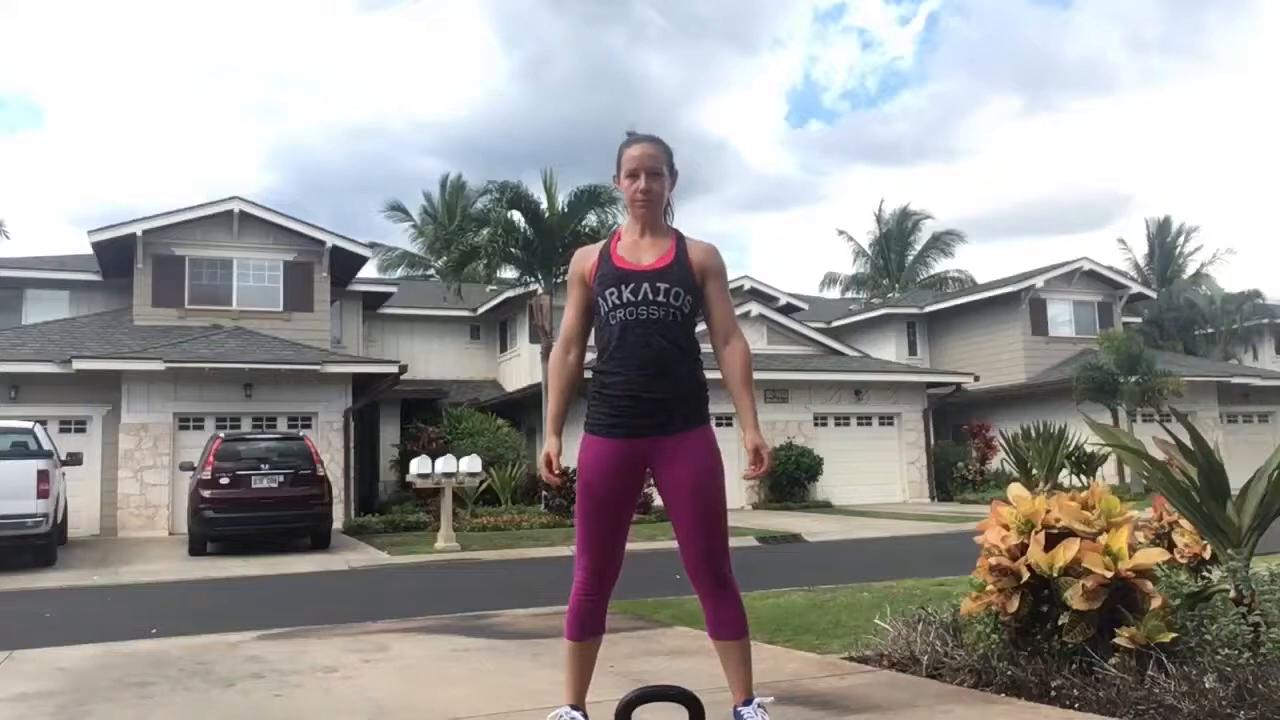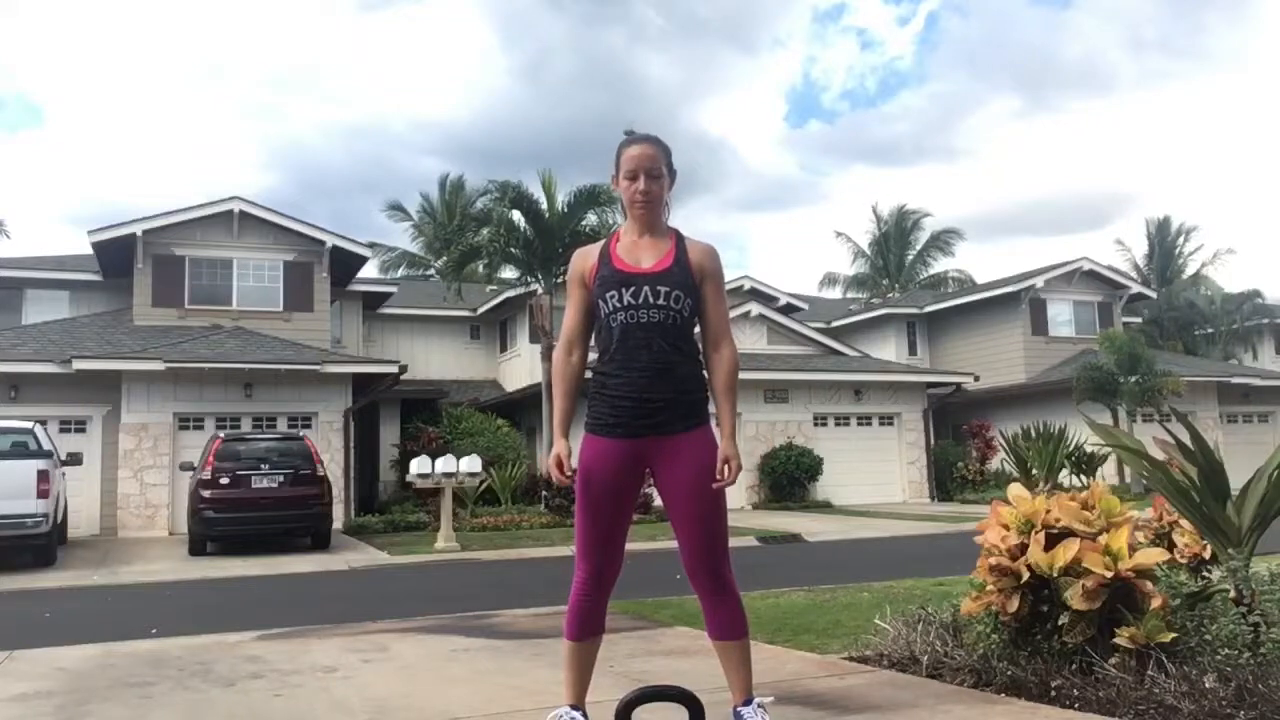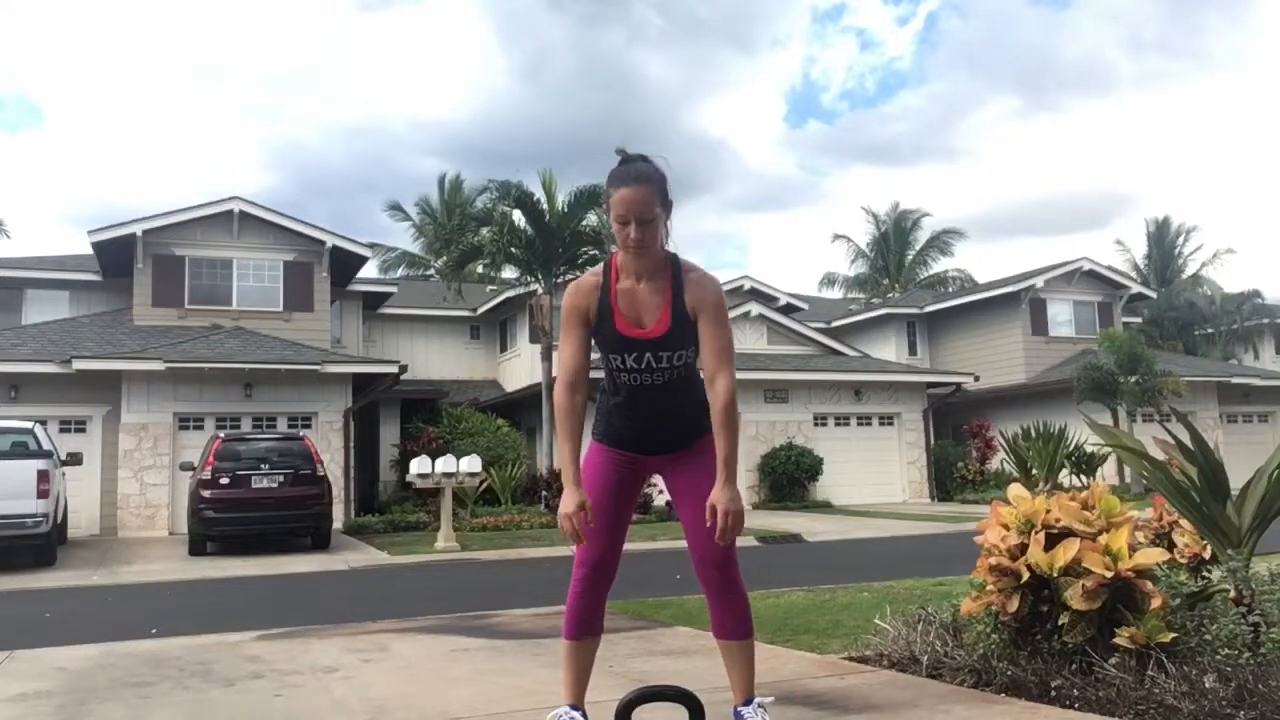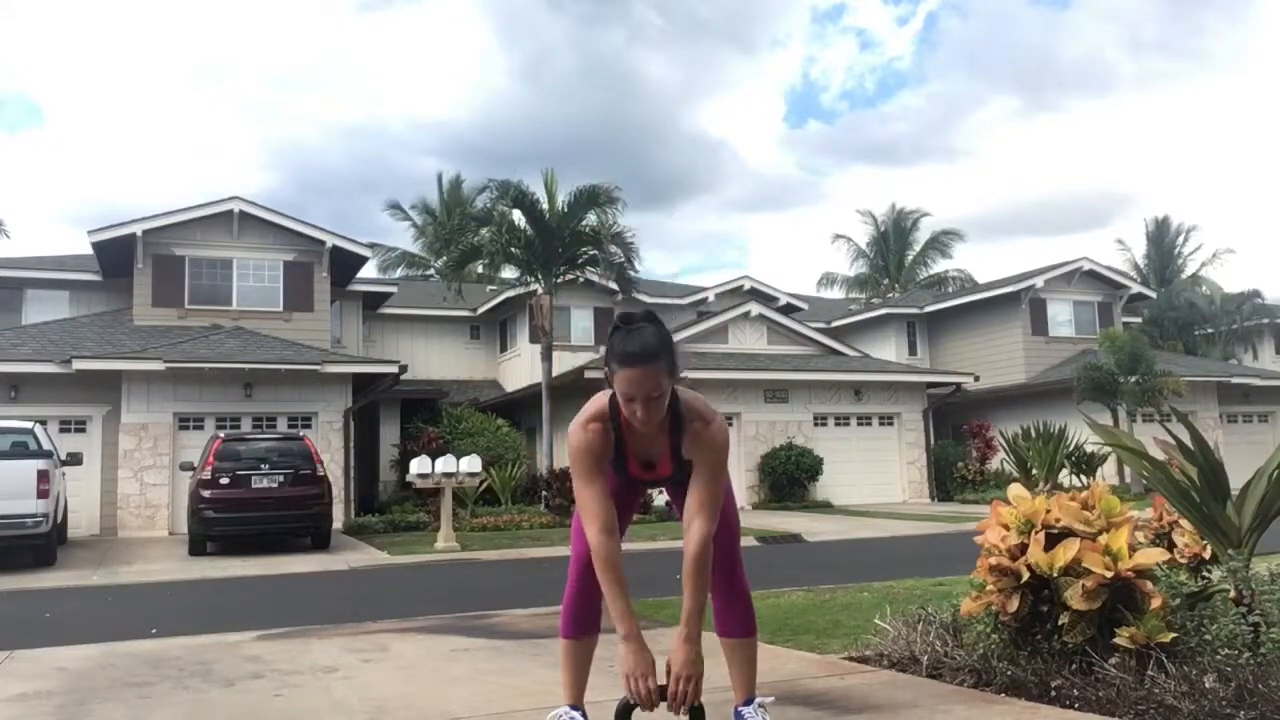
dt=0.5s
person 1, frame 1
left shoulder: (700, 256)
right shoulder: (589, 260)
left elbow: (729, 341)
right elbow: (568, 349)
left wrist: (750, 425)
right wrist: (552, 433)
left hip: (684, 431)
right hip: (608, 432)
left knee: (712, 572)
right knee: (592, 575)
person 1, frame 2
left shoulder: (699, 257)
right shoulder: (589, 260)
left elbow: (720, 348)
right elbow: (570, 350)
left wrist: (728, 434)
right wrist: (559, 434)
left hip: (684, 432)
right hip: (608, 433)
left knee: (711, 573)
right knee: (592, 575)
person 1, frame 3
left shoulder: (699, 288)
right shoulder: (585, 291)
left elbow: (721, 383)
right elbow: (569, 386)
left wrist: (726, 482)
right wrist: (570, 483)
left hip: (688, 444)
right hip: (616, 444)
left knee: (719, 568)
right knee: (590, 570)
person 1, frame 4
left shoulder: (706, 428)
right shoulder: (588, 429)
left elbow: (699, 539)
right elbow: (601, 539)
left wrist: (689, 641)
right wrist: (629, 640)
left hip: (688, 470)
right hip: (617, 473)
left knee: (726, 566)
right knee: (585, 566)
